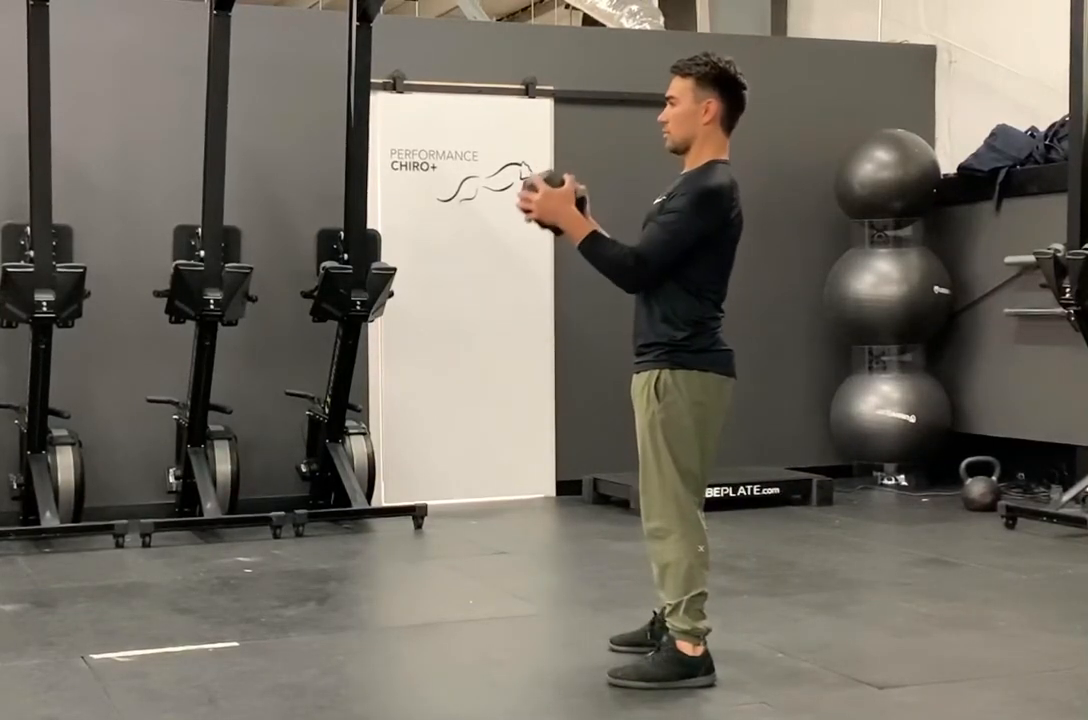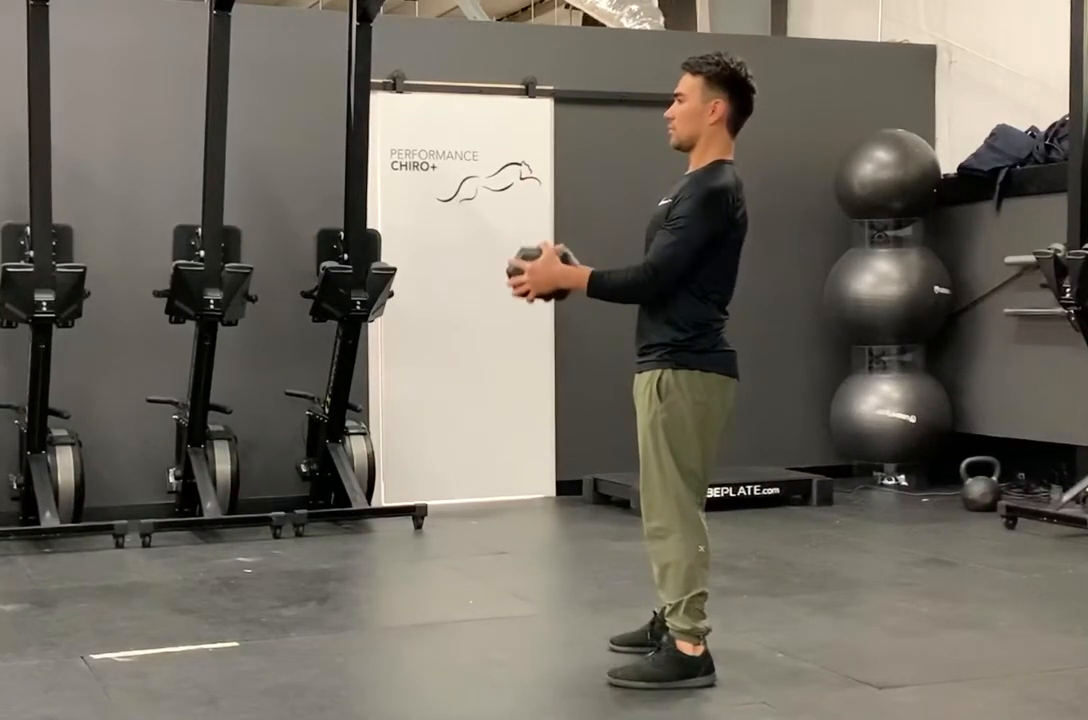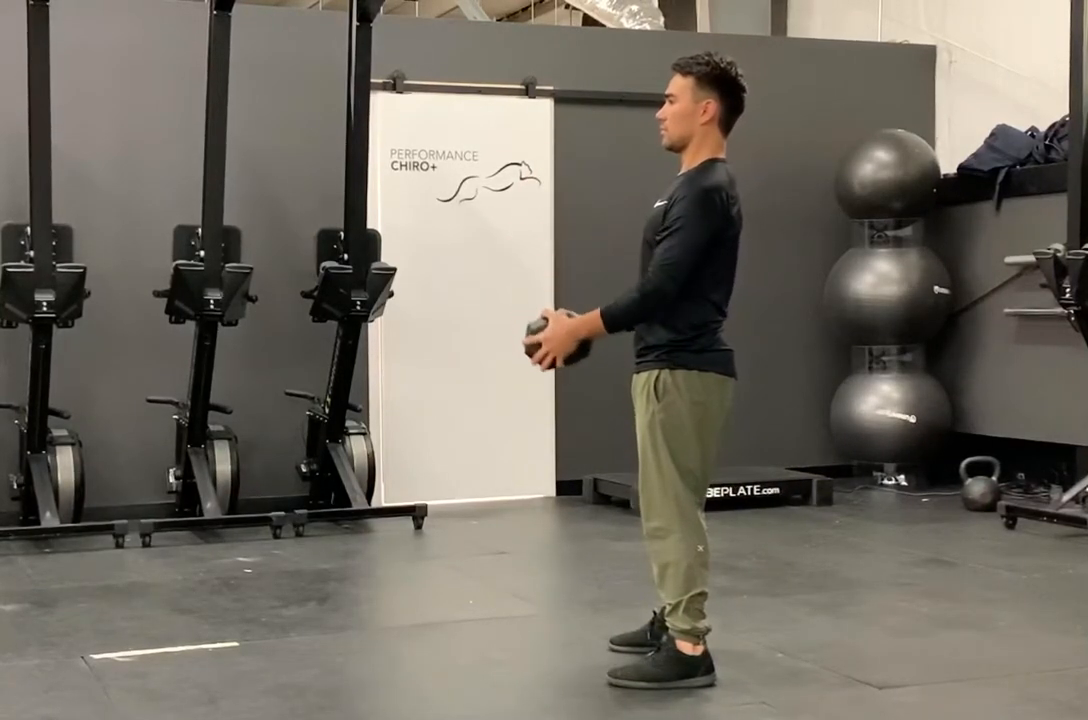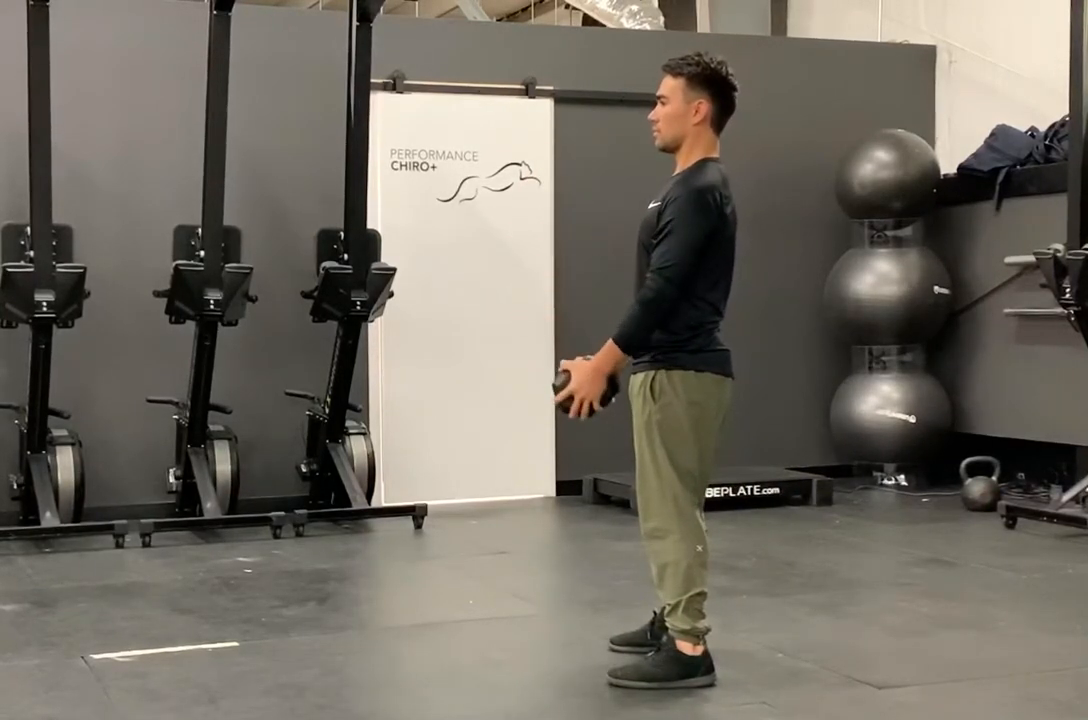
dt=0.3s
person 1, frame 1
left shoulder: (709, 189)
right shoulder: (695, 185)
left elbow: (636, 271)
right elbow: (645, 265)
left wrist: (565, 219)
right wrist: (577, 215)
left hip: (681, 369)
right hip: (671, 364)
left knee: (672, 509)
right knee: (667, 506)
left ankle: (688, 649)
right ankle: (674, 621)
person 1, frame 2
left shoulder: (713, 190)
right shoulder: (699, 186)
left elbow: (652, 280)
right elbow: (658, 280)
left wrist: (566, 279)
right wrist: (575, 272)
left hip: (684, 370)
right hip: (672, 364)
left knee: (674, 510)
right knee: (669, 506)
left ankle: (688, 649)
right ankle: (674, 620)
person 1, frame 3
left shoulder: (706, 190)
right shoulder: (693, 186)
left elbow: (660, 290)
left wrist: (579, 329)
right wrist: (584, 320)
left hip: (681, 370)
right hip: (672, 365)
left knee: (672, 509)
right knee: (667, 506)
left ankle: (687, 648)
right ankle: (673, 621)
person 1, frame 4
left shoulder: (699, 189)
right shoulder: (690, 186)
left elbow: (662, 293)
left wrist: (600, 364)
right wrist: (610, 360)
left hip: (680, 371)
right hip: (672, 366)
left knee: (672, 510)
right knee: (666, 507)
left ankle: (687, 649)
right ankle: (673, 620)
